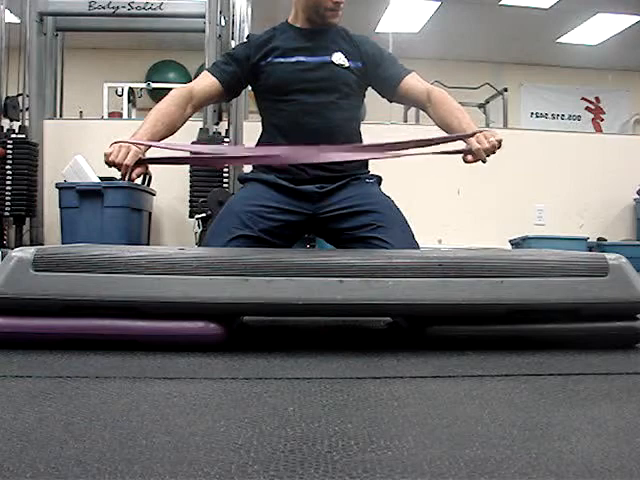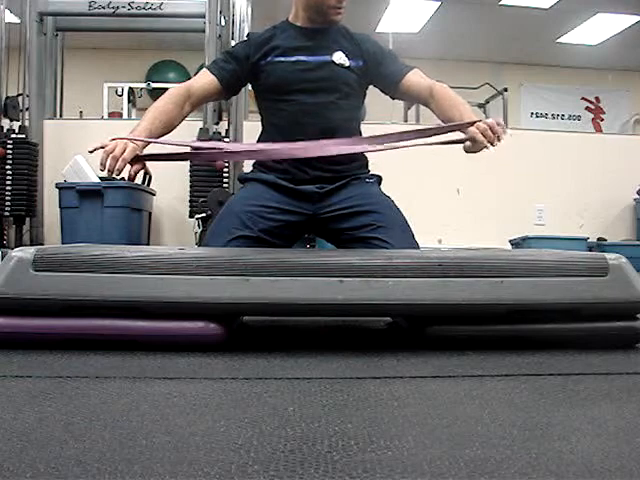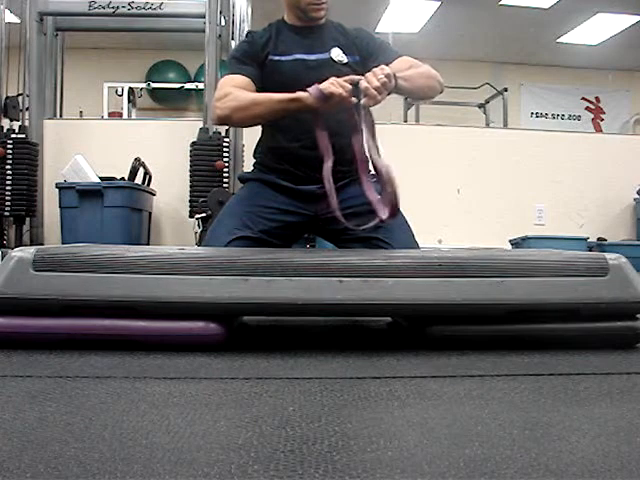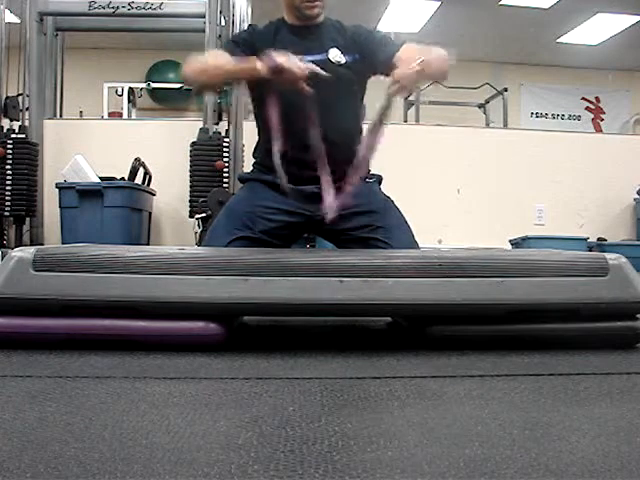
dt=0.7s
person 1, frame 1
left shoulder: (361, 49)
right shoulder: (259, 48)
left elbow: (427, 95)
right elbow: (190, 96)
left wrist: (472, 134)
right wrist: (139, 142)
left hip: (349, 186)
right hip: (273, 185)
person 1, frame 2
left shoulder: (362, 48)
right shoulder: (259, 46)
left elbow: (430, 90)
right elbow: (188, 94)
left wrist: (472, 122)
right wrist: (137, 138)
left hip: (349, 186)
right hip: (272, 186)
person 1, frame 3
left shoulder: (357, 41)
right shoulder: (258, 45)
left elbow: (432, 81)
right elbow: (224, 108)
left wrist: (393, 79)
right wrist: (307, 98)
left hip: (348, 184)
right hip: (274, 185)
person 1, frame 4
left shoulder: (358, 40)
right shoulder: (257, 39)
left elbow: (436, 59)
right elbow: (194, 72)
left wrist: (422, 64)
right wrist: (259, 67)
right hip: (272, 186)
